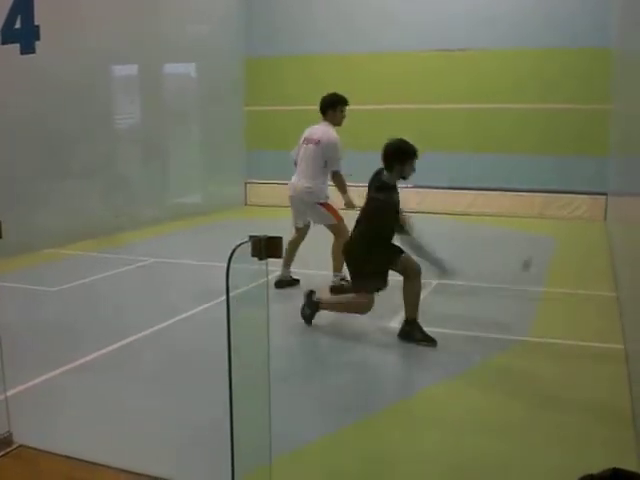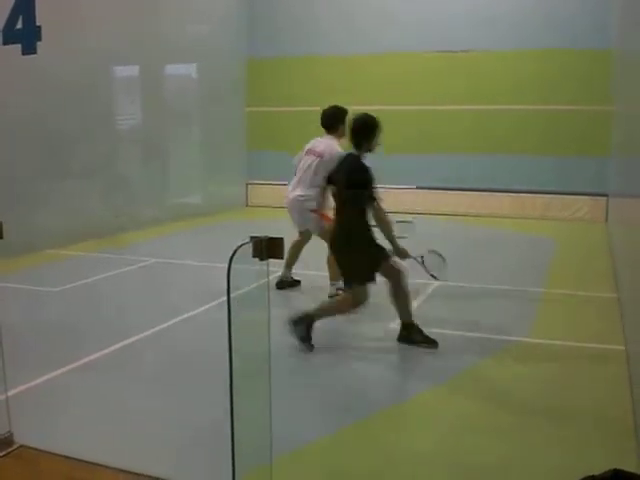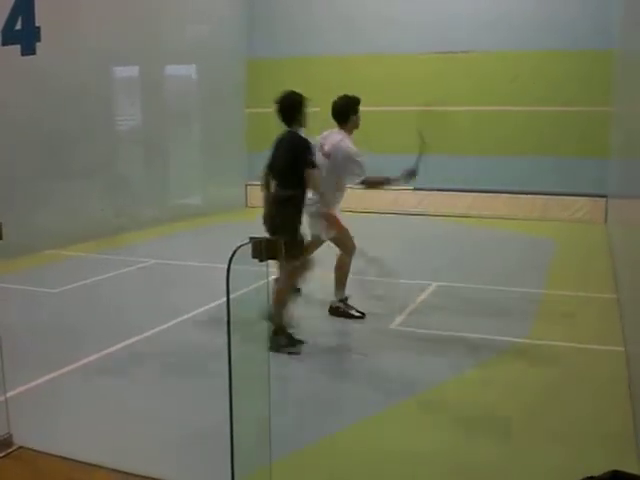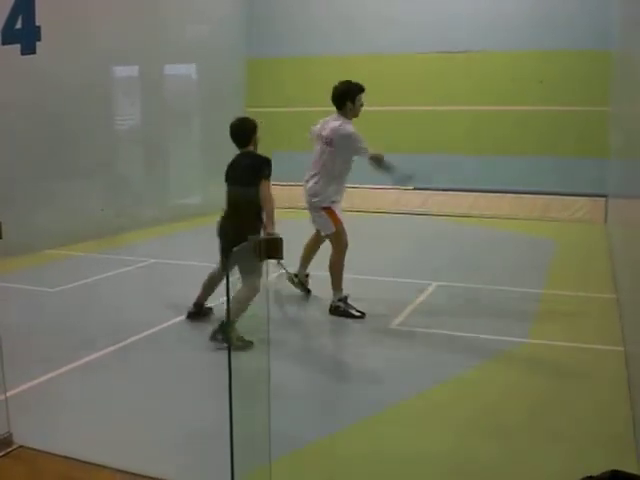
dt=0.3s
person 1, frame 1
left shoulder: (381, 176)
right shoulder: (384, 196)
left hip: (381, 244)
right hip: (360, 248)
left knee: (413, 269)
right knee: (364, 304)
left ankle: (410, 326)
right ankle: (314, 299)
person 1, frame 2
left shoulder: (344, 162)
right shoulder: (361, 171)
right elbow: (377, 212)
right wrist: (394, 244)
left hip: (355, 235)
right hip: (351, 239)
left knee: (395, 274)
right knee: (358, 298)
left ankle: (409, 330)
right ankle: (305, 320)
person 1, frame 3
left shoulder: (281, 142)
right shoulder: (301, 144)
left elbow: (266, 178)
right elbow: (313, 180)
left wrist: (268, 206)
left hip: (277, 213)
right hip: (286, 217)
left knee: (302, 263)
right knee: (289, 273)
left ankle: (276, 313)
right ankle: (278, 332)
person 1, frame 4
left shoulder: (233, 165)
right shoulder: (261, 161)
right elbow: (265, 194)
left wrist: (263, 224)
right wrist: (270, 225)
left hip: (228, 222)
right hip: (247, 226)
left knee: (223, 268)
right knee: (251, 284)
left ankle: (197, 308)
right ankle: (227, 329)
person 2, frame 1
left shoulder: (308, 132)
right shoulder: (331, 137)
right elbow: (335, 173)
right wrist: (346, 197)
left hip: (295, 190)
right hip: (313, 194)
left knee: (299, 233)
right knee: (341, 233)
left ankle: (284, 275)
right ankle: (338, 279)
person 2, frame 2
left shoulder: (313, 144)
right shoulder: (336, 152)
left hip: (294, 199)
right hip: (307, 203)
left knee: (304, 237)
left ankle: (285, 277)
right ankle: (336, 290)
person 2, frame 3
left shoulder: (327, 136)
right shoulder: (346, 149)
right elbow: (366, 182)
right wrist: (399, 178)
left hip: (314, 200)
right hip: (320, 205)
left knee: (317, 241)
right knee: (348, 248)
right ankle: (338, 302)
person 2, frame 4
left shoulder: (325, 123)
right shoulder: (347, 132)
left elbow: (313, 135)
right elbow: (373, 157)
right wrist: (388, 167)
left hip: (315, 190)
right hip: (323, 196)
left knee: (320, 235)
right knee: (341, 245)
left ankle: (300, 274)
right ankle: (338, 301)
